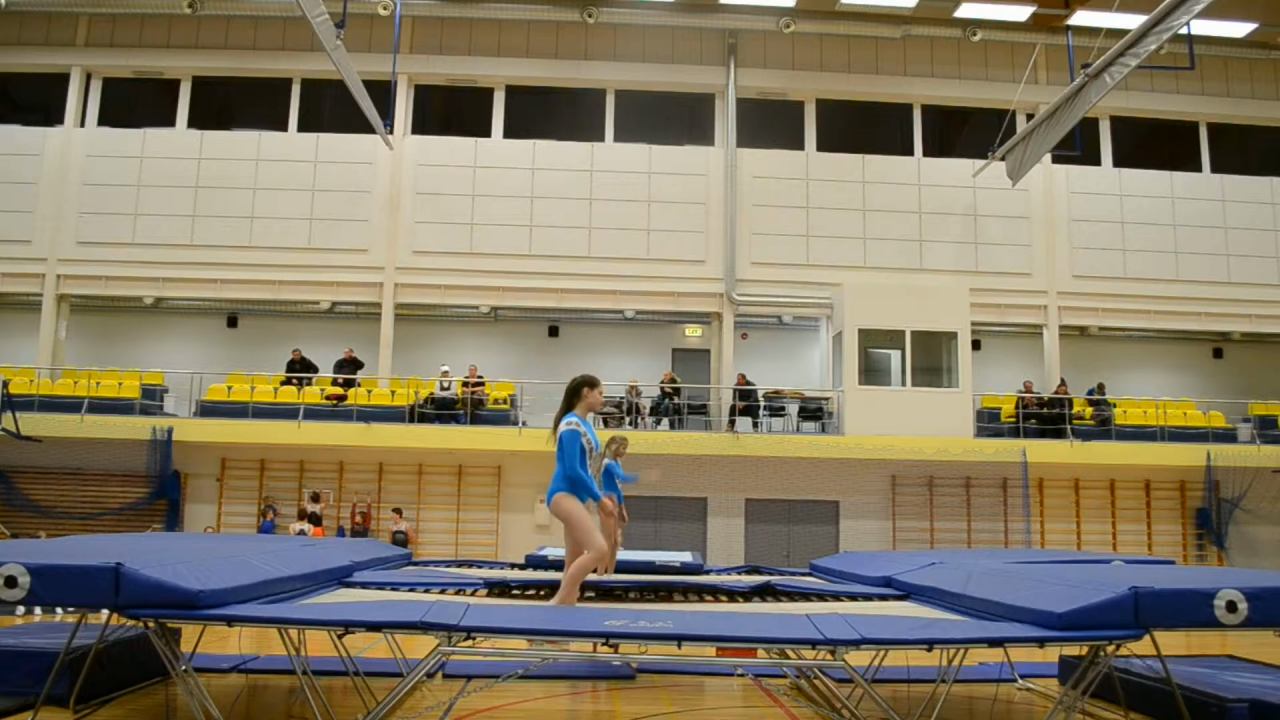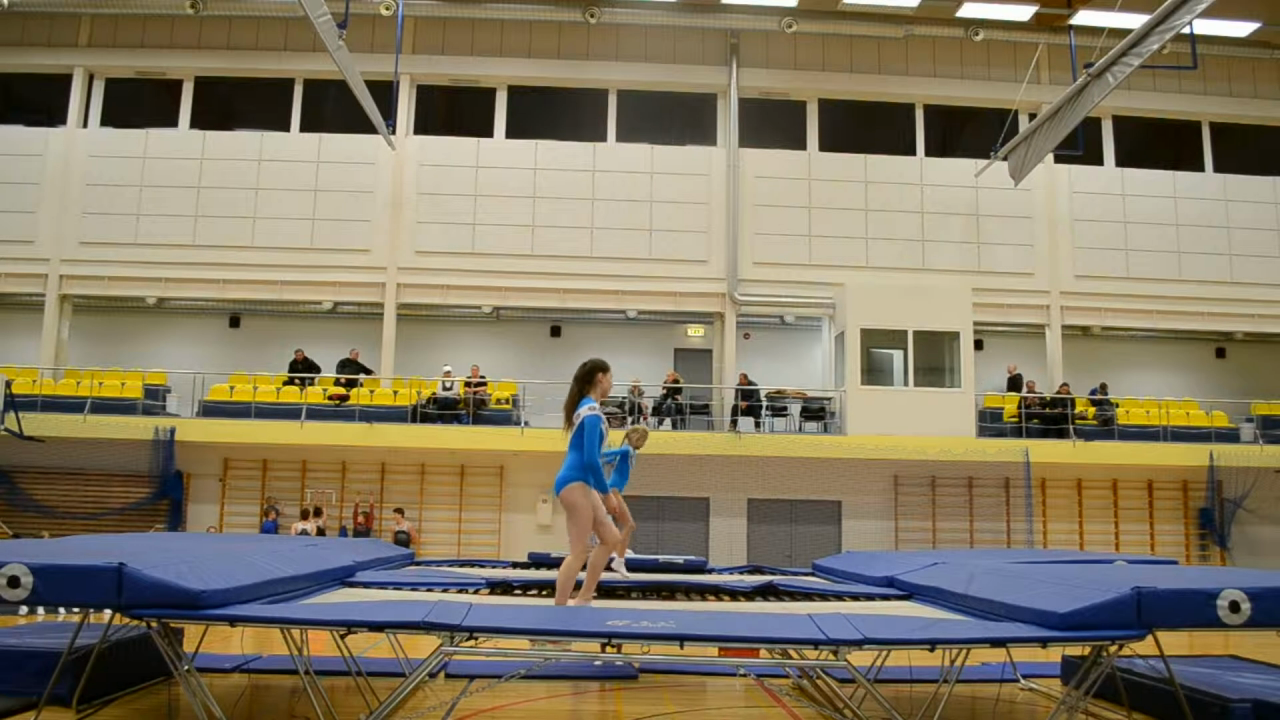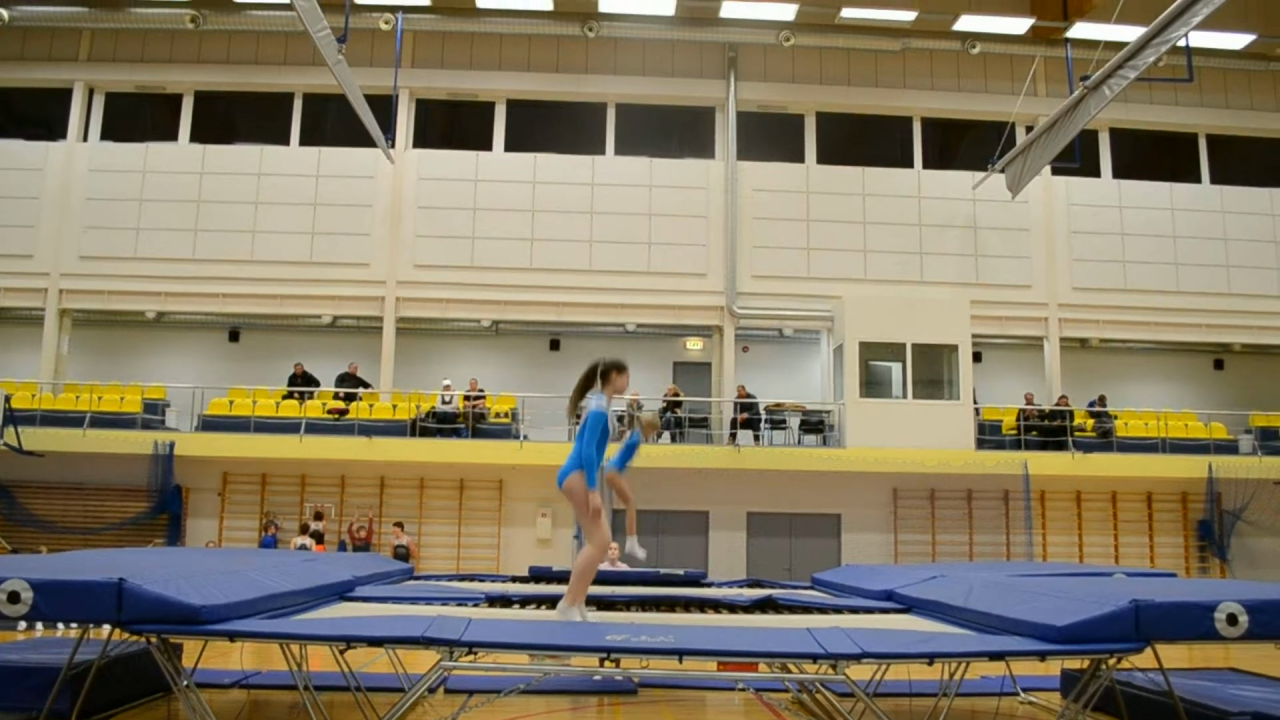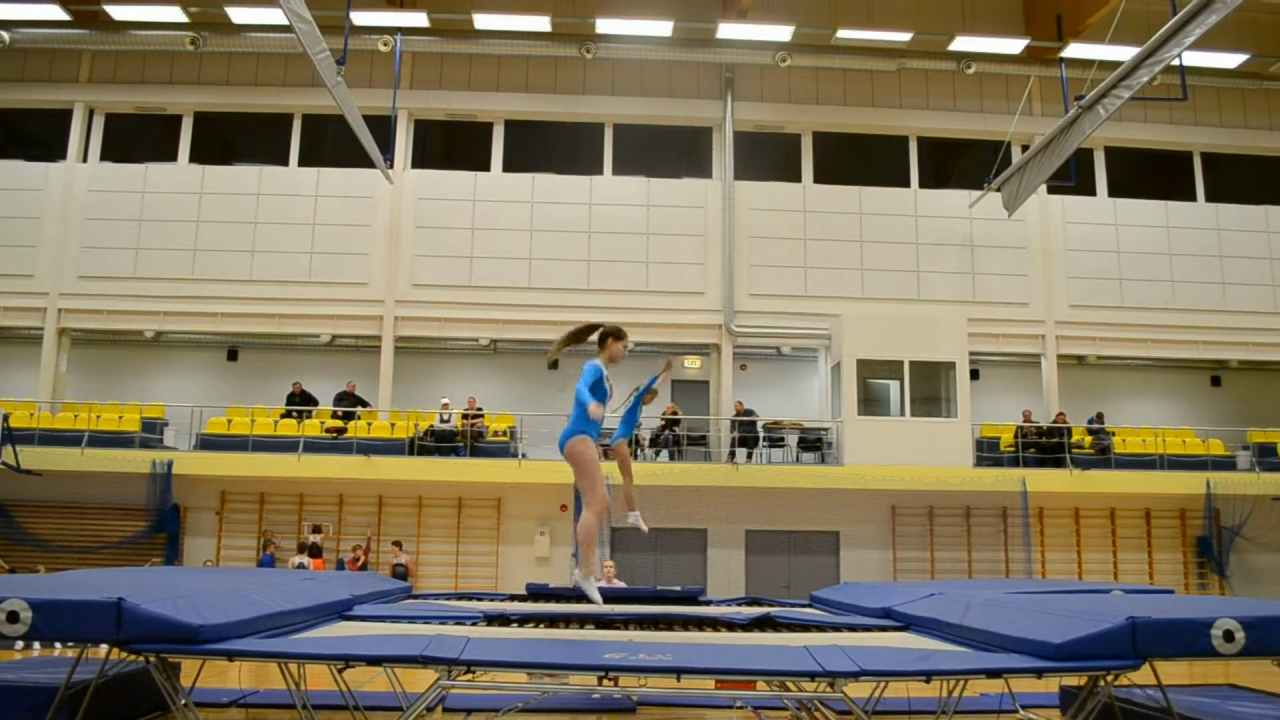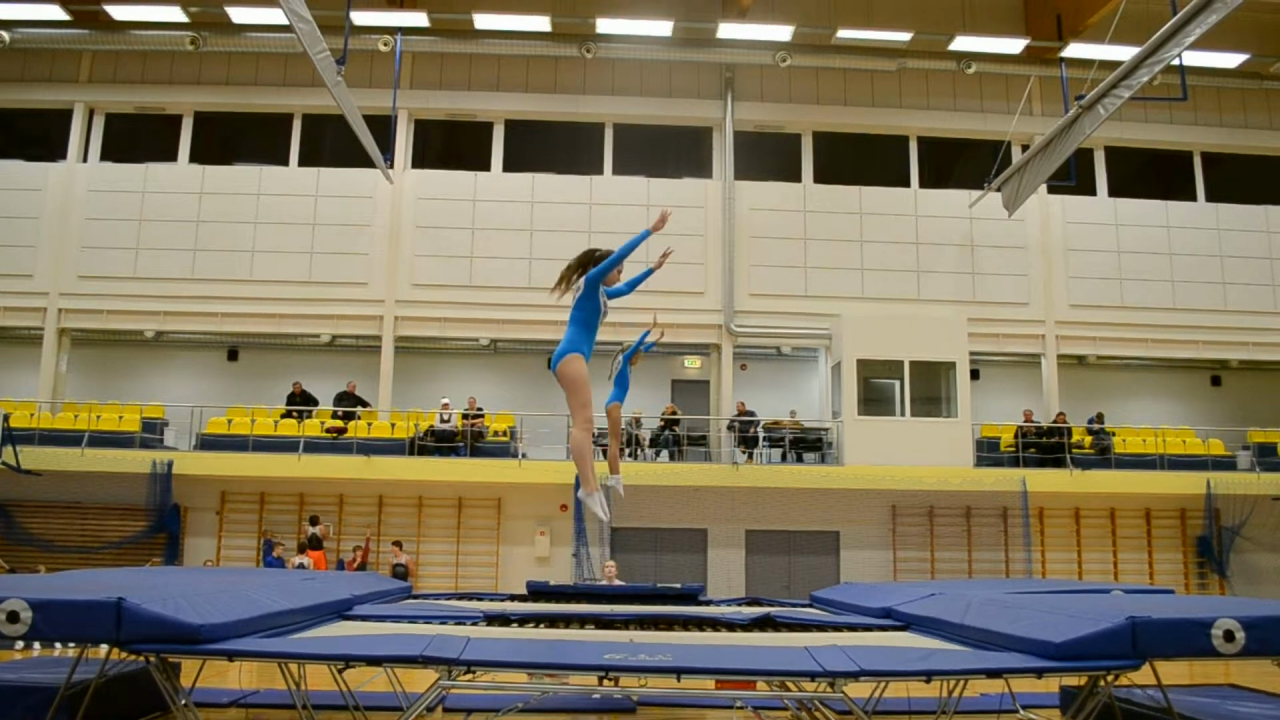
dt=1s
person 1, frame 1
left shoulder: (586, 425)
right shoulder: (571, 424)
right elbow: (572, 470)
left wrist: (598, 494)
right wrist: (599, 499)
left hip: (577, 496)
right hip: (563, 494)
left knee: (574, 563)
right knee: (599, 550)
right ankle: (559, 600)
person 1, frame 2
left shoulder: (586, 408)
right shoulder: (592, 410)
right elbow: (590, 458)
left wrist: (600, 491)
right wrist: (606, 492)
left hip: (580, 483)
right hip: (574, 483)
left knee: (611, 539)
right knee: (579, 552)
left ankle: (582, 602)
person 1, frame 3
left shoulder: (600, 406)
right shoulder: (600, 405)
right elbow: (587, 449)
left wrist: (591, 490)
right wrist: (593, 490)
left hip: (580, 476)
right hip: (578, 474)
left knee: (600, 542)
right knee: (598, 542)
left ankle: (577, 606)
right ankle: (570, 604)
person 1, frame 4
left shoulder: (600, 370)
right shoulder: (595, 367)
right elbow: (581, 389)
right wrist: (591, 405)
left hip: (582, 440)
right hip: (578, 439)
left knee: (598, 504)
right knee: (594, 505)
left ankle: (586, 570)
right ankle: (585, 572)
person 1, frame 5
left shoulder: (598, 292)
right shoulder: (590, 281)
left elbow: (626, 288)
right elbow: (619, 254)
left wrist: (654, 268)
right wrist: (651, 230)
left hip: (571, 357)
right hip: (570, 356)
left knee: (585, 424)
right knee: (582, 423)
left ankle: (591, 488)
right ankle: (589, 488)
